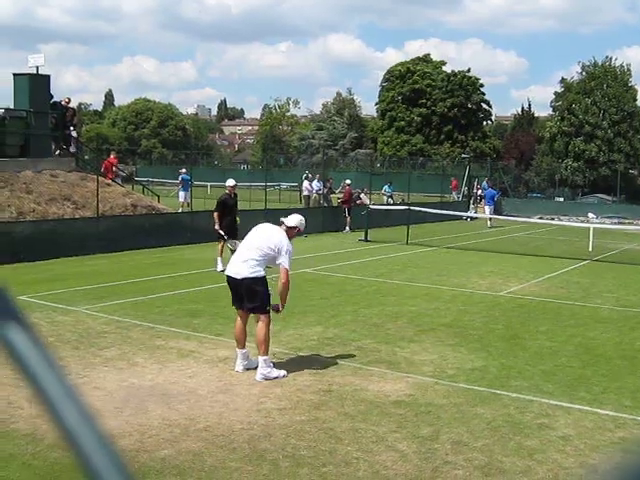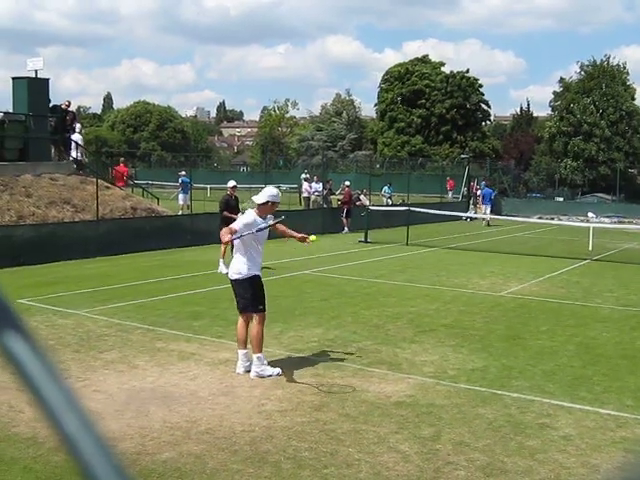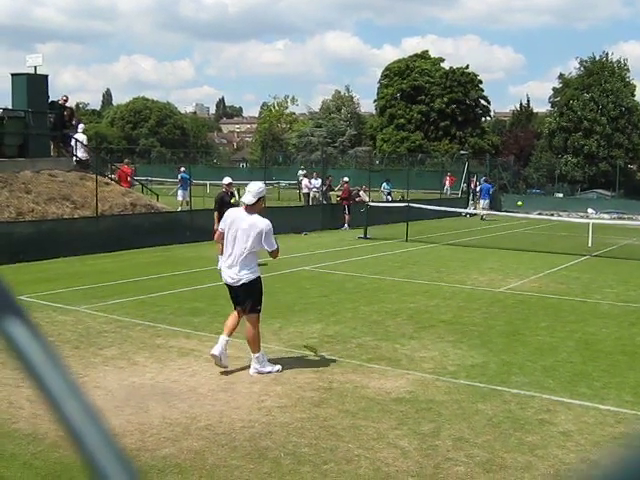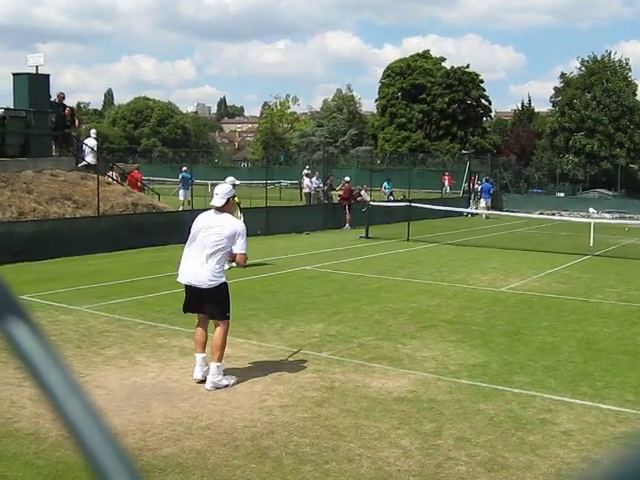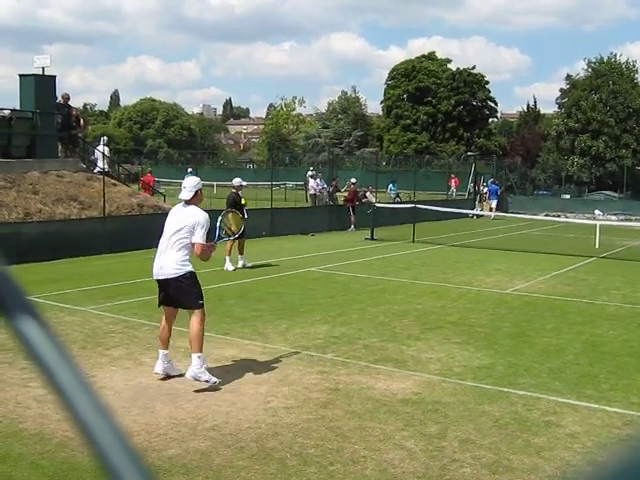
dt=0.7s
person 1, frame 1
left shoulder: (264, 226)
right shoulder: (285, 245)
right elbow: (283, 281)
right wrist: (282, 304)
left hip: (232, 271)
right hip: (250, 275)
left knee: (242, 316)
right knee: (263, 319)
left ankle: (242, 360)
right ankle: (264, 368)
person 1, frame 2
left shoulder: (266, 216)
right shoulder: (249, 219)
left elbow: (276, 226)
right elbow: (226, 231)
left wrist: (296, 235)
right wrist: (226, 237)
left hip: (243, 273)
right hip: (246, 274)
left knee: (245, 316)
right knee: (258, 317)
left ankle: (243, 362)
right ankle: (258, 366)
person 1, frame 3
left shoulder: (230, 214)
right shoulder: (263, 224)
left elbow: (218, 239)
right elbow: (274, 253)
right wrist: (271, 242)
left hip: (228, 274)
right hip: (248, 276)
left knee: (239, 311)
right knee: (252, 318)
left ankle: (221, 347)
right ankle: (258, 363)
person 1, frame 4
left shoulder: (201, 218)
right shoulder: (237, 225)
right elbow: (241, 260)
left hip: (189, 277)
right hip: (212, 281)
left knee: (201, 320)
right knee: (222, 324)
left ankle: (201, 368)
right ankle: (215, 376)
person 1, frame 5
left shoulder: (174, 211)
right shoulder: (200, 216)
right elbow: (199, 251)
left wrist: (205, 246)
right wrist: (209, 251)
left hip: (161, 269)
right hip: (180, 271)
left knee: (169, 316)
right knee: (198, 314)
left ankle: (163, 363)
right ankle: (197, 367)
